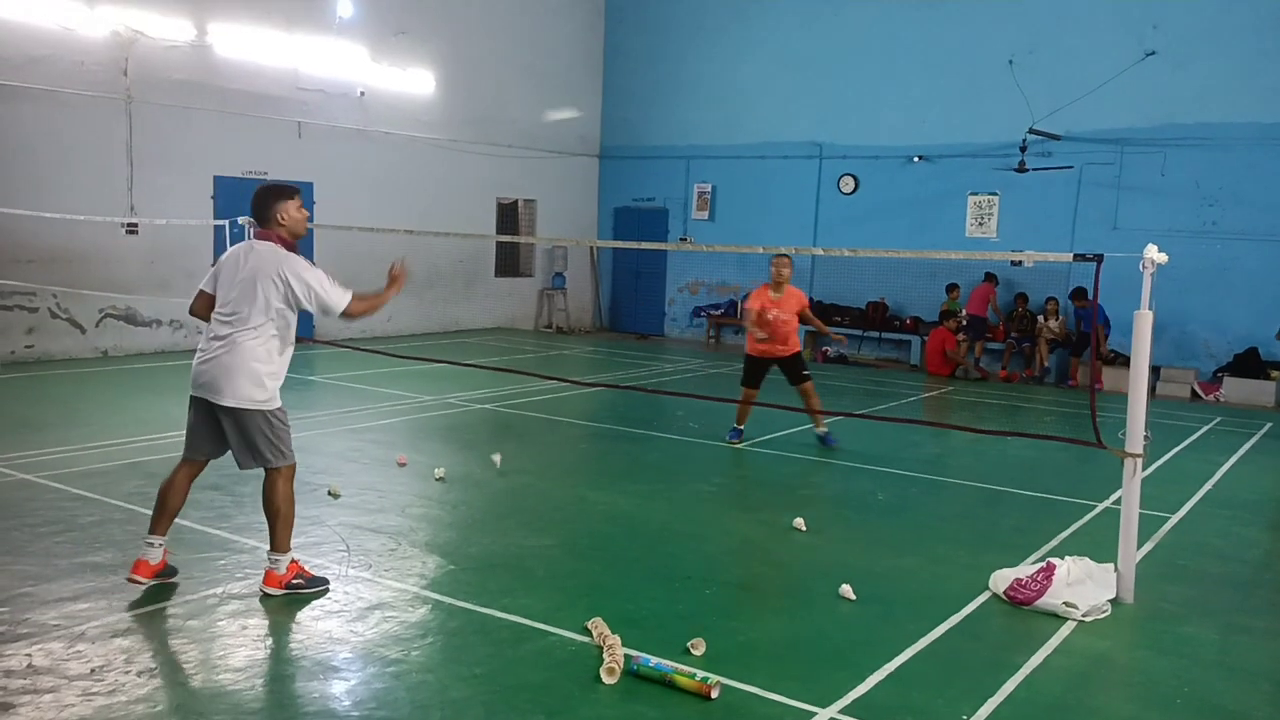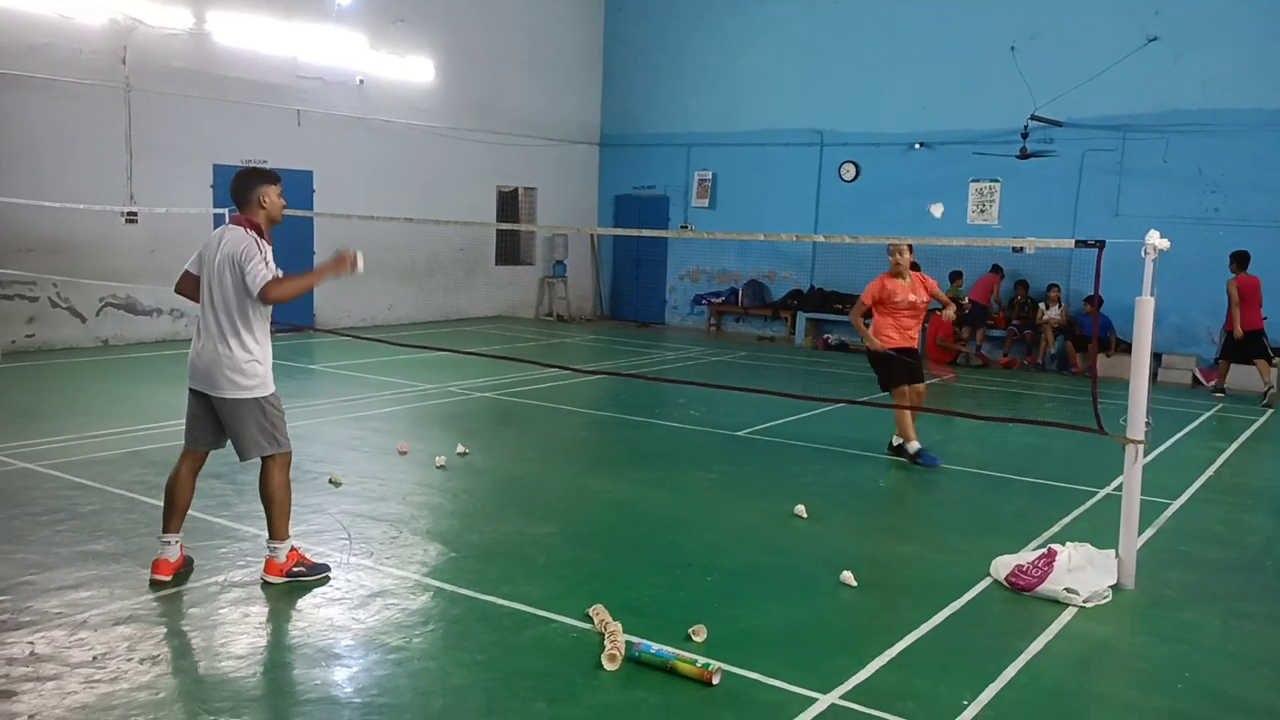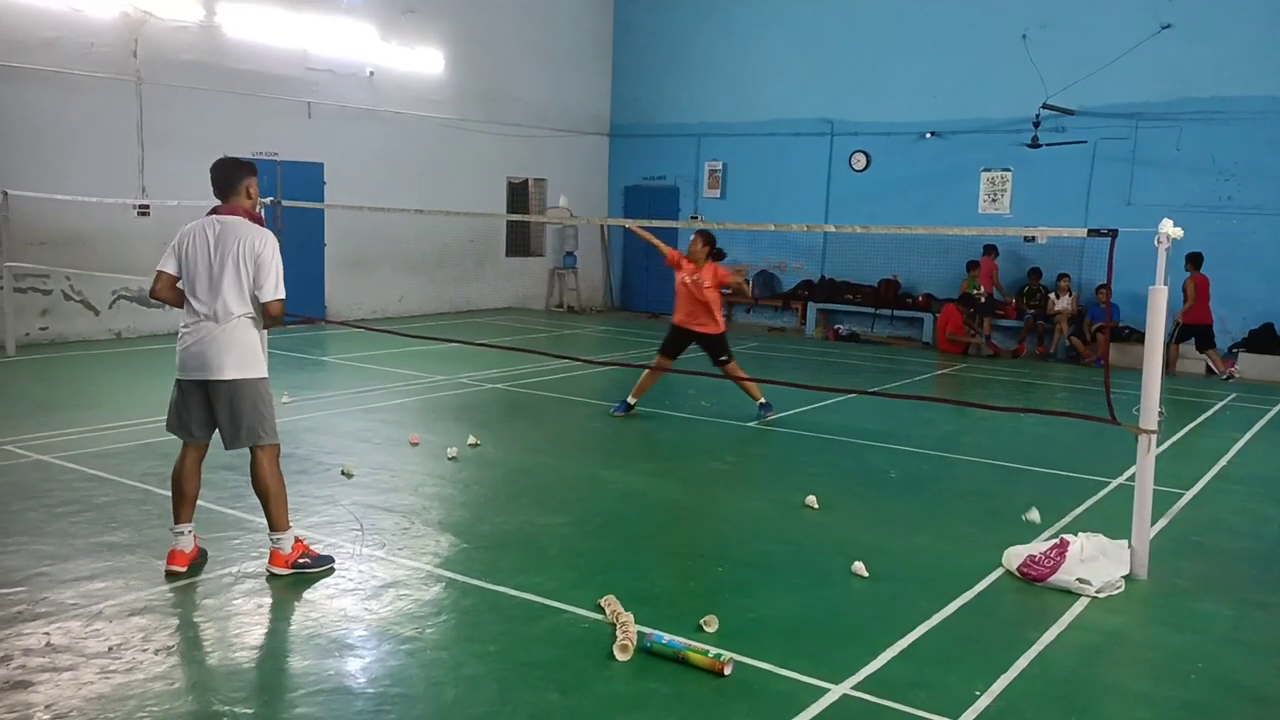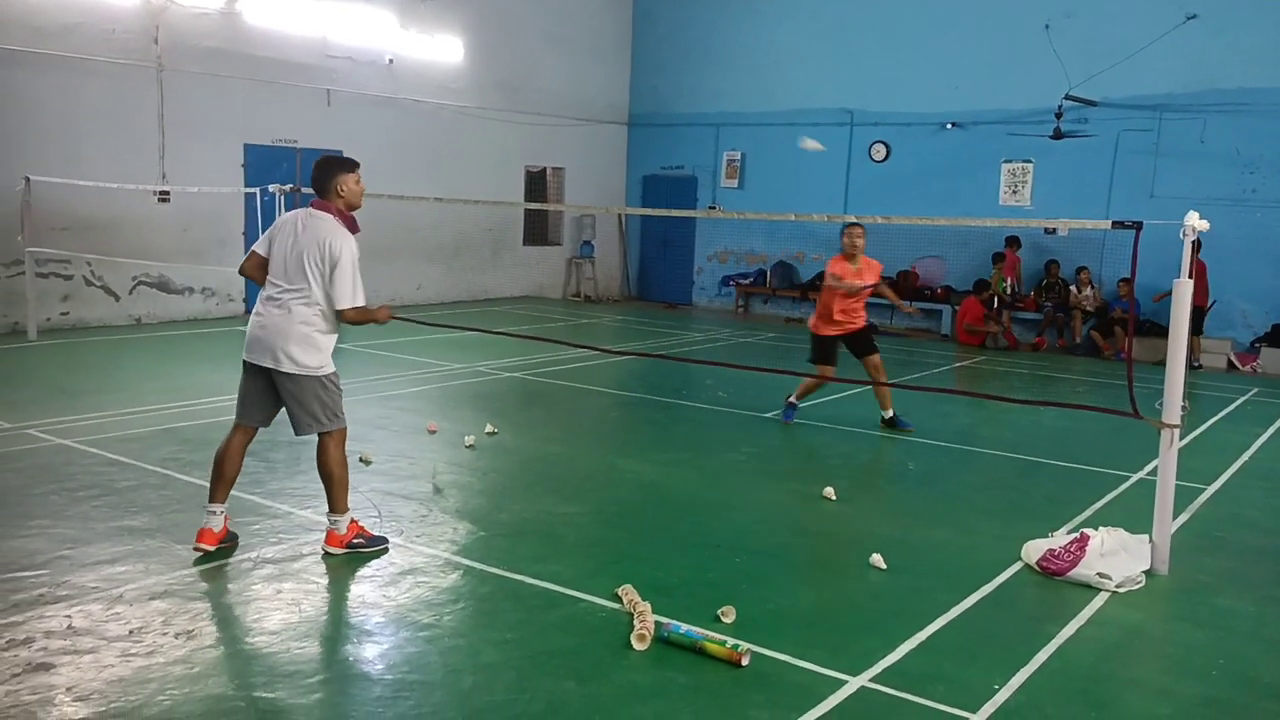
dt=1s
person 1, frame 1
left shoulder: (234, 254)
right shoulder: (293, 268)
left elbow: (199, 308)
right elbow: (353, 308)
right wrist: (392, 287)
left hip: (208, 378)
right hip: (249, 388)
left knee: (190, 464)
right knee: (281, 470)
left ankle: (150, 558)
right ankle: (280, 570)
person 1, frame 2
left shoulder: (218, 238)
right shoulder: (251, 246)
left elbow: (185, 286)
right elbow: (273, 293)
right wrist: (328, 269)
left hip: (206, 368)
right hip: (242, 375)
left knee: (192, 455)
right knee: (277, 457)
left ankle: (169, 554)
right ankle: (280, 558)
person 1, frame 3
left shoulder: (189, 234)
right shoulder: (260, 238)
left elbow: (160, 290)
right elbow: (273, 309)
right wrist: (257, 319)
left hip: (194, 357)
right hip: (238, 360)
left knee: (192, 447)
right knee: (265, 449)
left ankle: (182, 546)
right ankle: (284, 548)
person 1, frame 4
left shoulder: (288, 221)
right shoulder: (340, 240)
left elbow: (249, 268)
right elbow: (348, 312)
right wrist: (376, 314)
left hip: (260, 342)
right hip: (301, 351)
left knee: (243, 430)
right knee: (333, 434)
left ankle: (212, 526)
right ankle: (341, 530)
person 2, frame 1
left shoulder: (797, 296)
right shoulder: (758, 295)
left elbow: (810, 319)
right elbow: (748, 322)
left wrist: (831, 335)
right wrist: (756, 333)
left hip: (789, 350)
right hip: (759, 351)
left knee: (808, 389)
right knee: (748, 395)
left ankle: (822, 431)
right ankle: (738, 428)
person 2, frame 2
left shoulder: (923, 281)
right shoulder: (880, 283)
left elbow: (948, 303)
right elbow: (855, 314)
left wrist: (949, 310)
right wrist: (869, 338)
left hip: (909, 347)
right hip: (883, 347)
left knee: (918, 393)
right knee: (902, 394)
left ankle: (899, 443)
right ankle: (913, 450)
person 2, frame 3
left shoulder: (717, 272)
right shoulder: (681, 261)
left elbow: (744, 292)
right elbow: (656, 242)
left wrist: (739, 283)
right wrist: (631, 226)
left hip: (711, 329)
right hip: (682, 325)
left knee: (732, 371)
right knee: (659, 365)
left ankle: (762, 404)
right ankle: (630, 402)
person 2, frame 4
left shoulder: (872, 266)
right shoulder: (835, 264)
left elbow: (881, 287)
right elbow: (832, 284)
left wrist: (901, 305)
right wrist: (853, 287)
left hip: (856, 324)
right hip: (826, 326)
left knee: (876, 366)
right knee: (823, 376)
left ankle: (889, 416)
right ankle: (793, 401)
